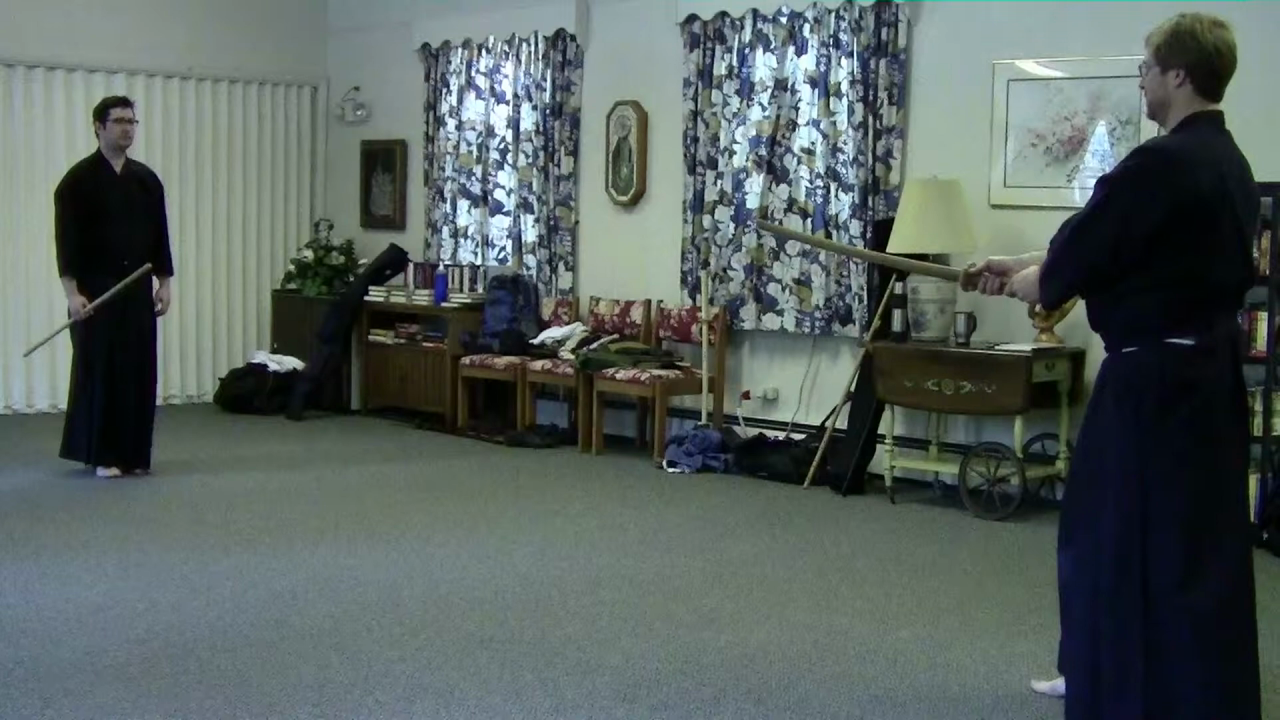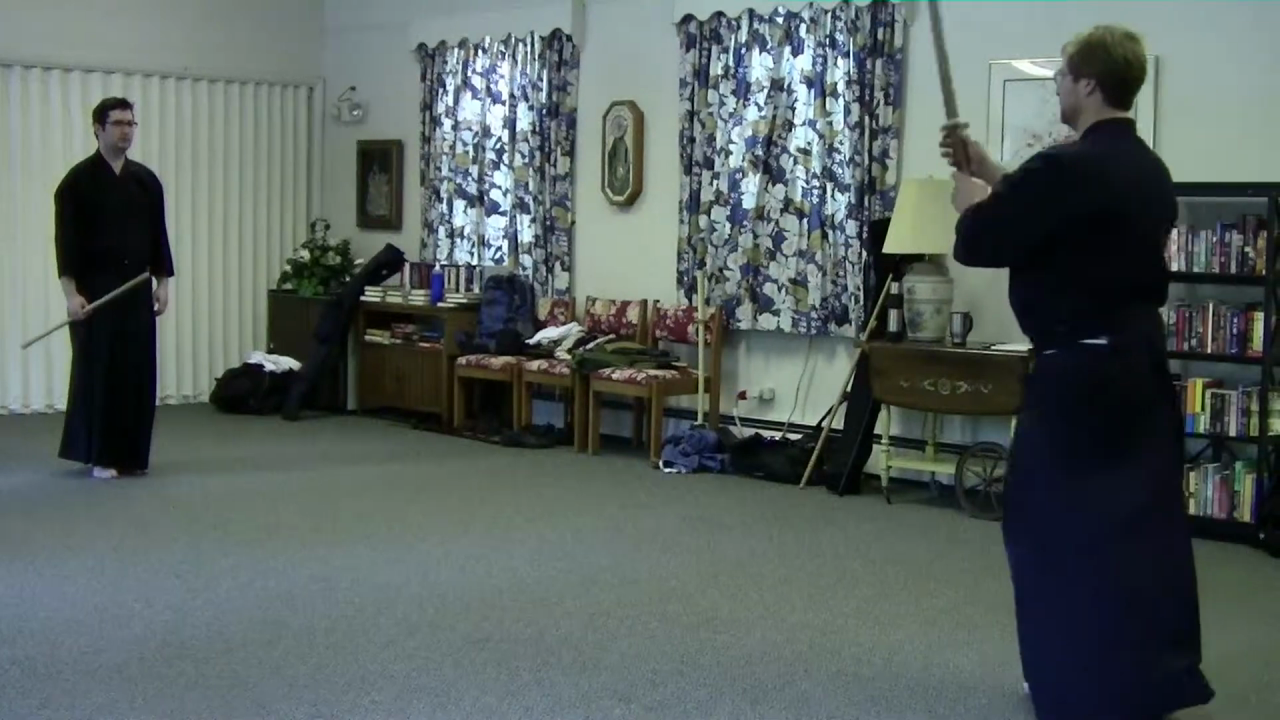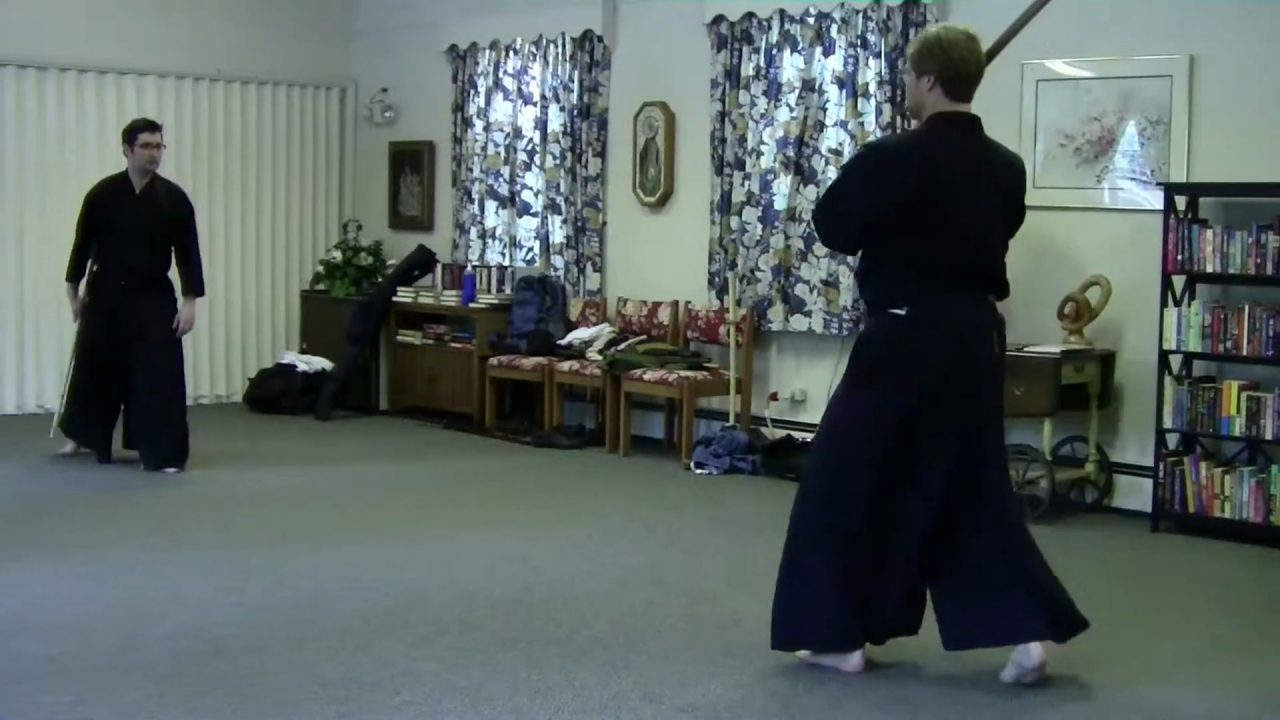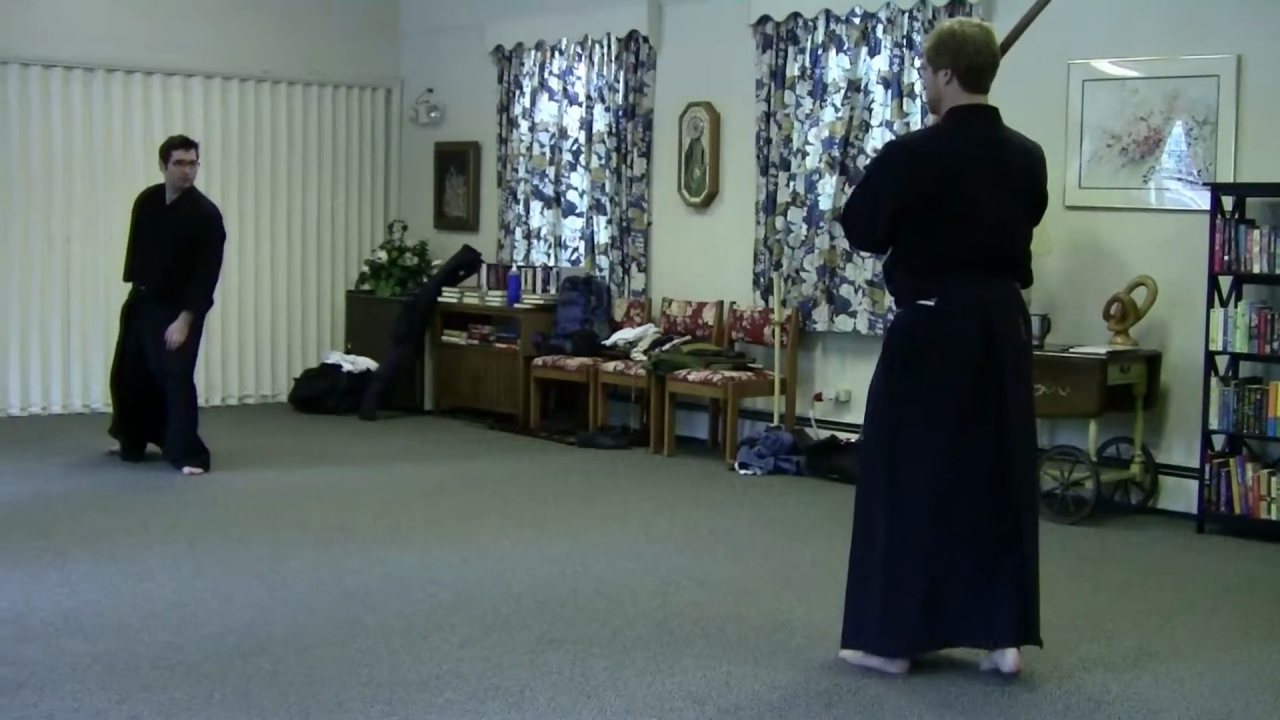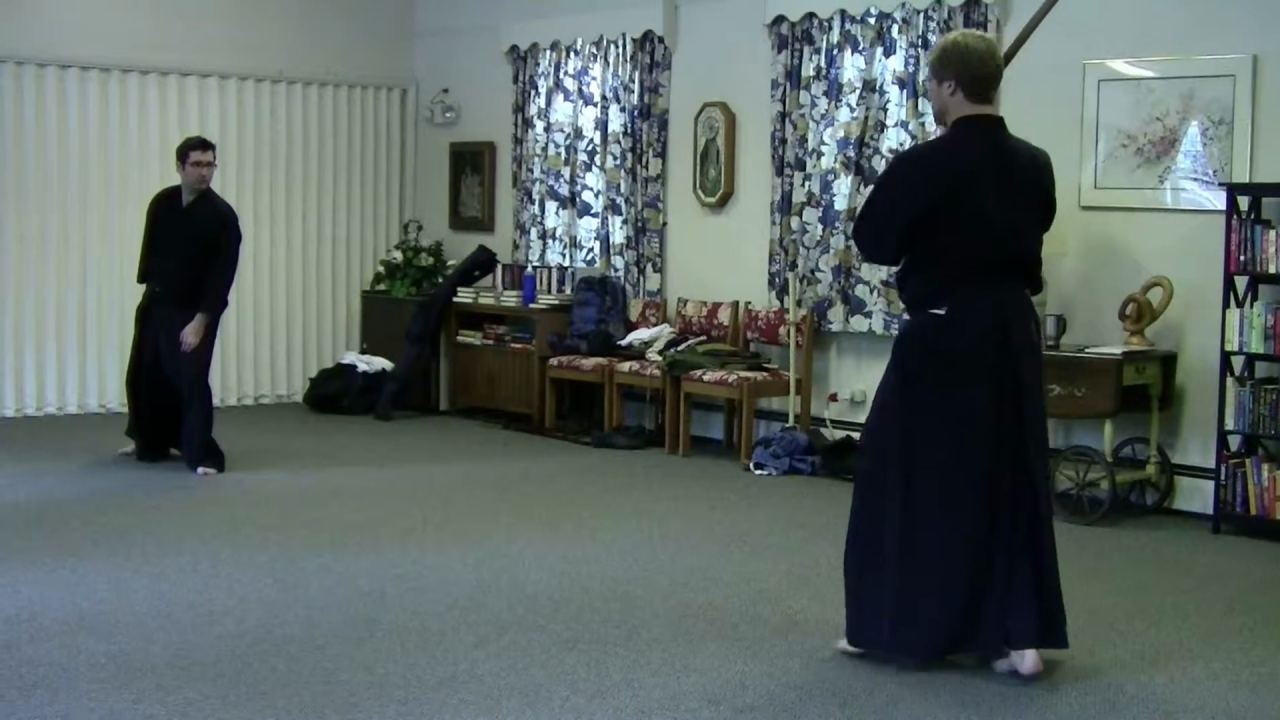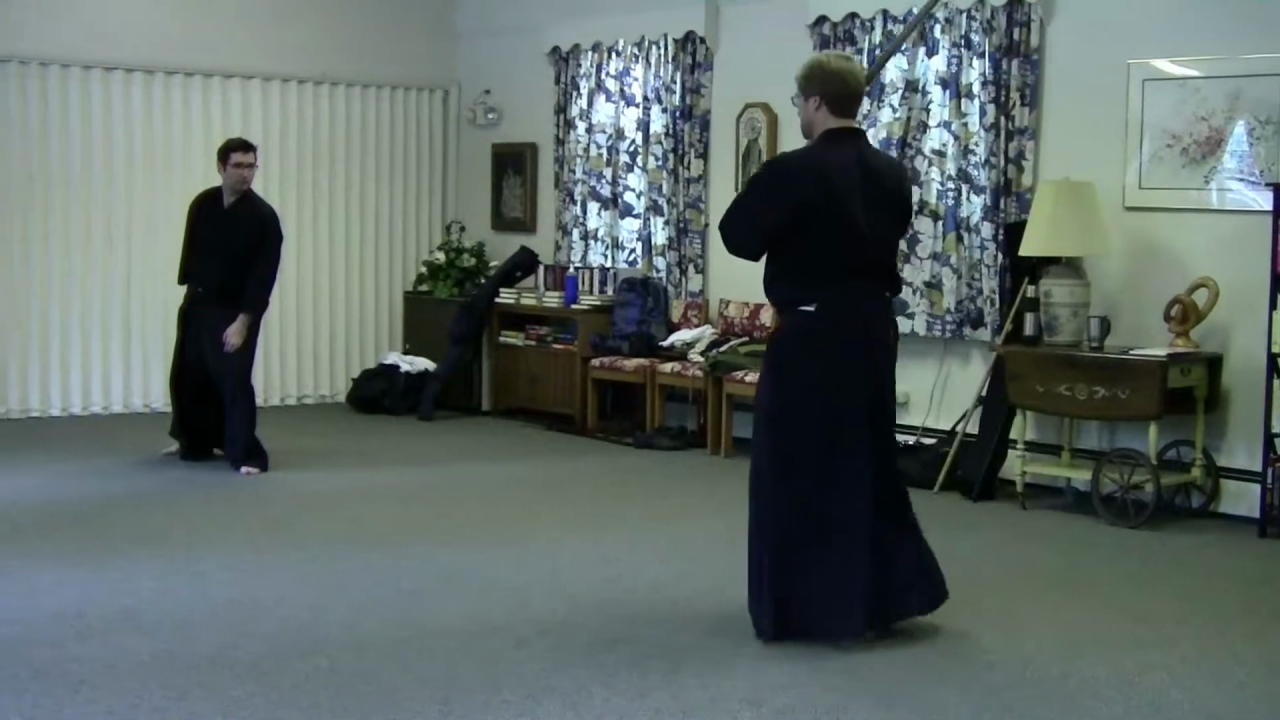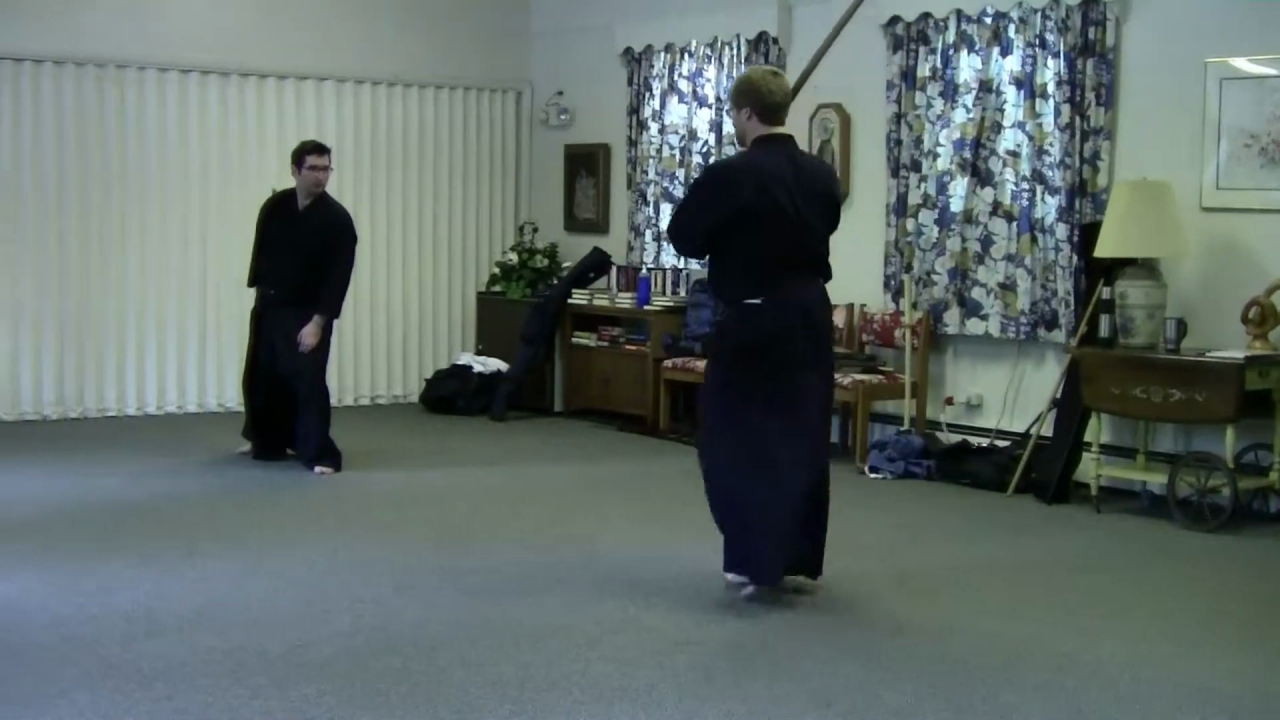
dt=0.7s
person 1, frame 1
left shoulder: (1165, 163)
right shoulder: (1227, 162)
left elbow: (1089, 248)
right elbow: (1113, 241)
left wrist: (1033, 281)
right wrist: (1025, 263)
left hip: (1159, 375)
right hip: (1201, 368)
left knee: (1147, 537)
right knee: (1152, 530)
person 1, frame 2
left shoulder: (1069, 166)
right shoulder: (1146, 170)
left elbow: (982, 240)
left wrist: (970, 199)
right wrist: (990, 172)
left hip: (1083, 366)
right hip: (1133, 361)
left knee: (1067, 524)
right knee: (1128, 522)
person 1, frame 3
left shoulder: (889, 159)
right shoulder: (1005, 166)
left elbow: (834, 228)
left hip: (904, 336)
right hip: (975, 336)
left knee: (847, 480)
right knee: (975, 488)
left ankle: (837, 636)
right ankle: (1025, 630)
person 1, frame 4
left shoulder: (913, 154)
right shoulder: (1027, 156)
left elbow: (860, 229)
left hip: (932, 326)
right hip: (1002, 325)
left knee: (905, 477)
right knee: (1000, 478)
left ankle: (888, 636)
right ankle: (1003, 635)
person 1, frame 5
left shoulder: (921, 165)
right shoulder: (1033, 165)
left elbow: (872, 241)
left hip: (942, 335)
right hip: (1012, 332)
left knee: (895, 470)
right knee: (1011, 478)
left ankle: (887, 626)
right ankle: (1022, 636)
person 1, frame 6
left shoulder: (792, 172)
right shoulder: (893, 173)
left elbow: (737, 237)
left hip: (812, 331)
right hip: (874, 325)
left knee: (798, 465)
right knee: (866, 457)
left ankle: (803, 607)
right ankle: (900, 589)
person 1, frame 7
left shoulder: (728, 175)
right shoulder: (821, 174)
left elbow: (684, 238)
left hip: (754, 318)
right hip: (809, 313)
left knee: (733, 436)
right knee: (796, 434)
left ankle: (764, 556)
right ankle: (783, 554)
person 2, frame 1
left shoulder: (147, 179)
right shoulder: (79, 179)
left elbow: (159, 234)
right elbow: (67, 239)
left wrist: (164, 282)
right wrist: (72, 292)
left hip: (137, 289)
right hip: (95, 289)
left knee: (138, 370)
right knee: (97, 370)
left ankle: (132, 452)
right ankle: (101, 453)
person 2, frame 2
left shoulder: (145, 179)
right shoulder: (79, 179)
left elbow: (158, 235)
right elbow: (66, 240)
left wrist: (162, 282)
right wrist: (71, 292)
left hip: (136, 289)
right hip: (94, 290)
left knee: (138, 371)
right knee: (97, 371)
left ankle: (130, 454)
right ankle: (100, 455)
person 2, frame 3
left shoulder: (173, 198)
right shoulder: (103, 194)
left elbow: (187, 253)
right elbow: (83, 244)
left wrist: (189, 302)
right wrist: (74, 291)
left hip: (153, 299)
right hip: (105, 297)
left knee: (162, 373)
right knee: (94, 366)
left ankle: (163, 452)
right ankle: (85, 435)
person 2, frame 4
left shoulder: (205, 214)
right shoulder: (146, 201)
left elbow: (206, 273)
right elbow: (136, 250)
left wrist: (185, 319)
right wrist: (138, 288)
left hip: (179, 308)
right hip: (141, 302)
left knee: (176, 376)
right knee: (128, 373)
left ankle: (189, 454)
right ankle: (131, 439)
person 2, frame 5
left shoulder: (222, 215)
right shoulder: (162, 203)
left elbow: (222, 275)
right elbow: (150, 251)
left wrist: (201, 321)
right wrist: (150, 289)
left hip: (194, 310)
right hip: (156, 304)
left knee: (191, 378)
right knee: (145, 375)
left ankle: (203, 455)
right ankle: (150, 442)
person 2, frame 6
left shoulder: (263, 216)
right shoulder: (202, 204)
left elbow: (264, 276)
right elbow: (190, 252)
left wrist: (243, 321)
right wrist: (191, 291)
left hip: (235, 311)
right hip: (198, 305)
left knee: (234, 379)
right knee: (188, 376)
left ankle: (246, 454)
right ankle: (194, 442)
person 2, frame 7
left shoulder: (337, 219)
right shoulder: (275, 207)
left elbow: (338, 277)
right elbow: (261, 251)
left wrist: (318, 322)
right wrist: (262, 292)
left hip: (308, 312)
right hip: (269, 307)
left knee: (309, 379)
right knee: (262, 377)
left ankle: (319, 453)
right ankle: (267, 441)
